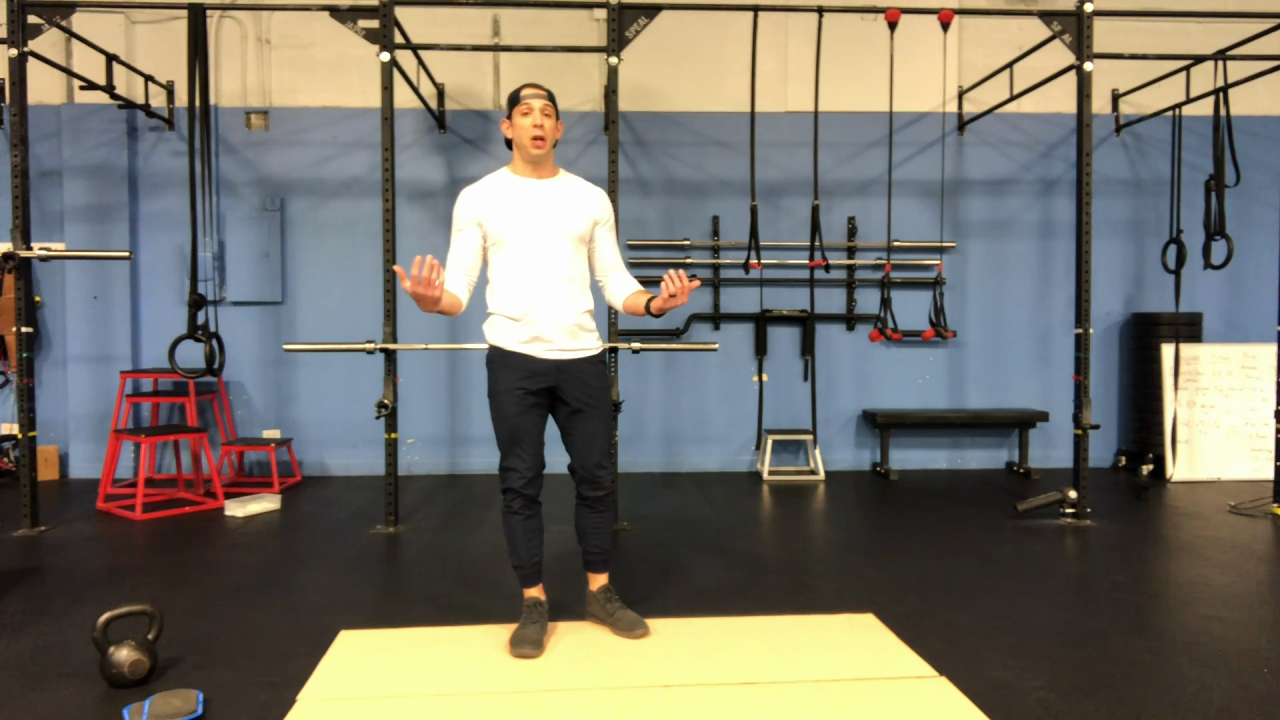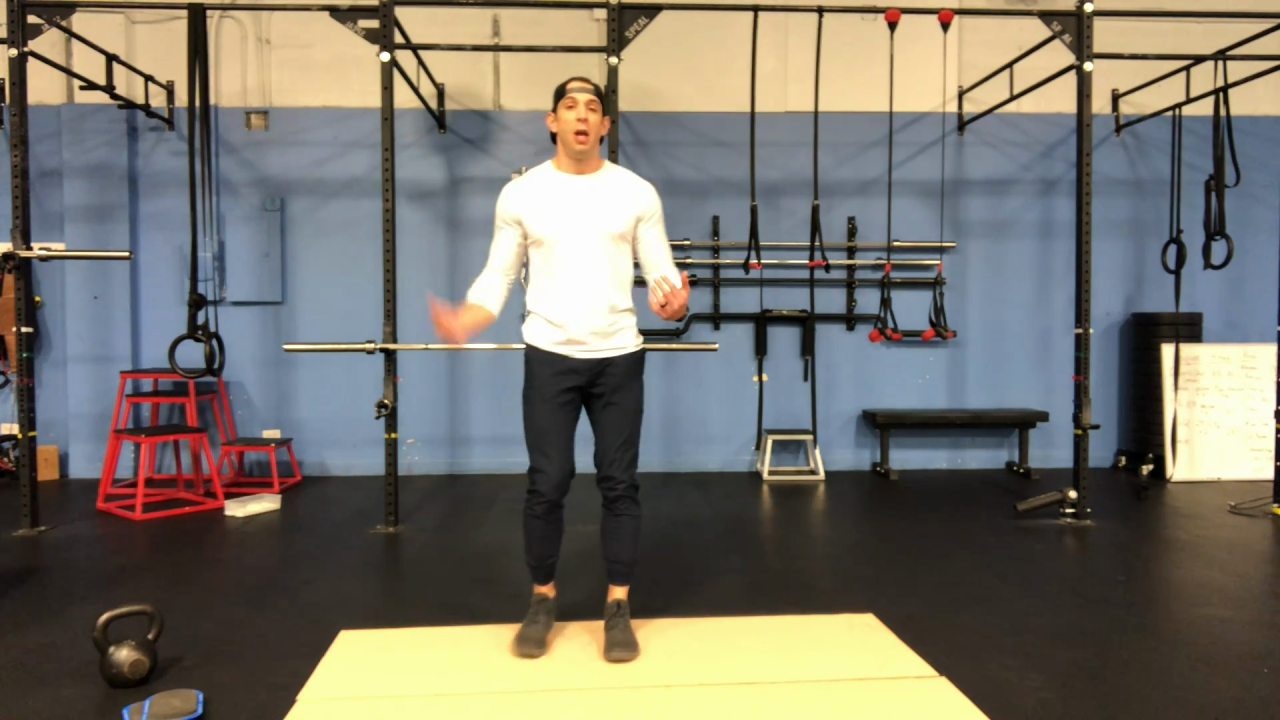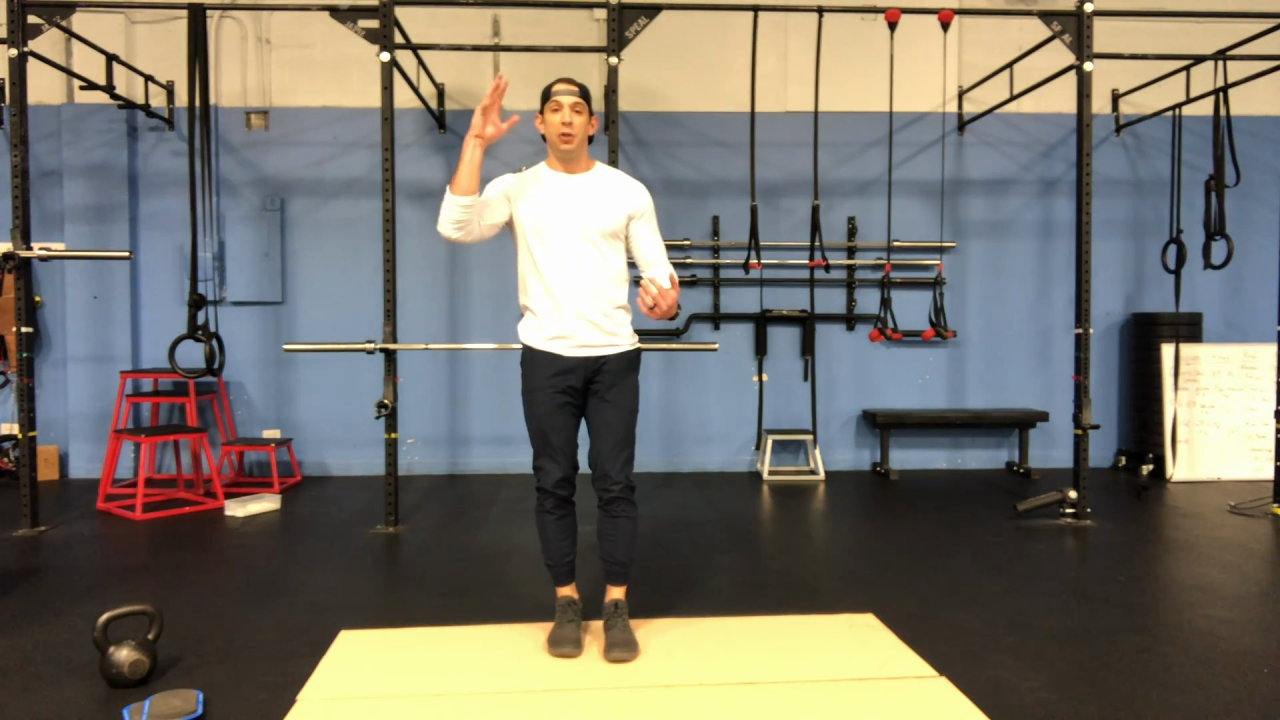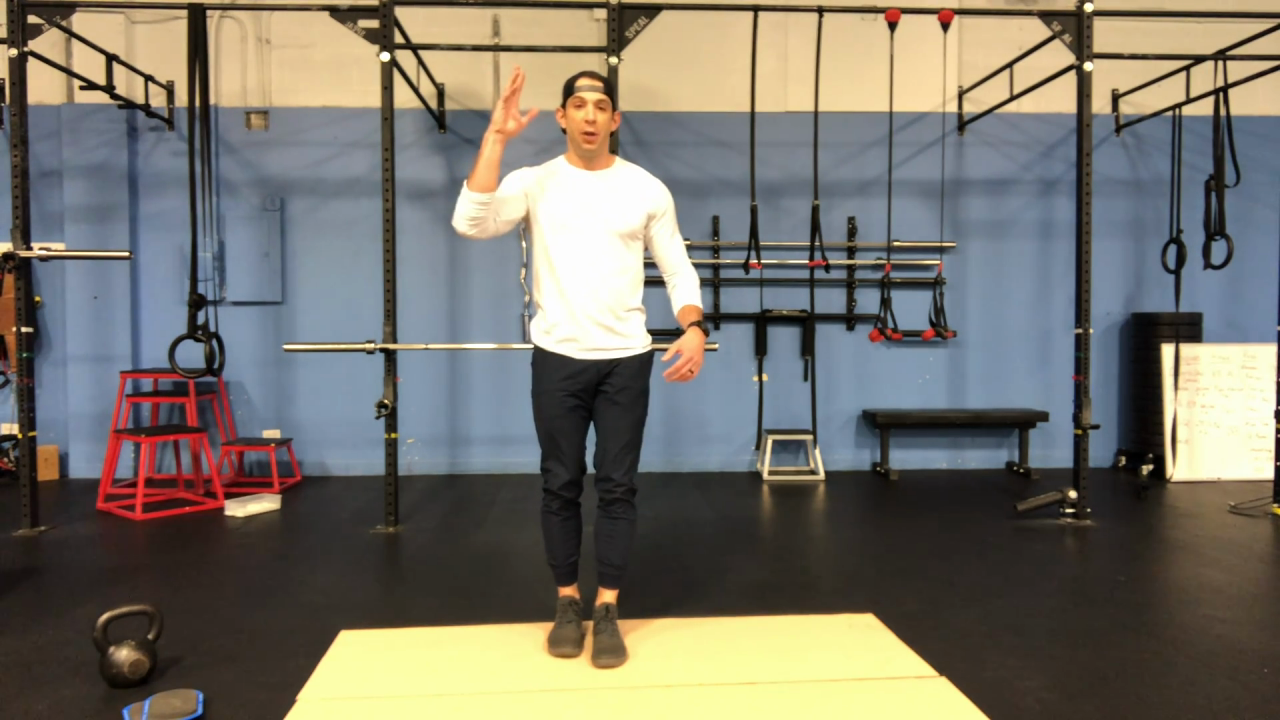
dt=1s
person 1, frame 1
left shoulder: (591, 197)
right shoulder: (478, 197)
left elbow: (613, 280)
right elbow: (460, 288)
left wrist: (655, 303)
right wrist: (433, 299)
left hip: (582, 358)
right hip: (514, 359)
left knee: (595, 479)
right knee: (520, 483)
left ankle: (600, 593)
right ankle: (534, 604)
person 1, frame 2
left shoulder: (636, 192)
right shoulder: (521, 193)
left elbow: (659, 271)
right elbow: (498, 276)
left wrist: (673, 303)
right wrist: (466, 324)
left hip: (618, 358)
right hip: (550, 357)
left knee: (619, 483)
right knee: (546, 484)
left ankle: (617, 607)
right ankle: (542, 600)
person 1, frame 3
left shoulder: (628, 191)
right shoulder: (516, 188)
left elbow: (656, 267)
right elbow: (456, 227)
left wrist: (668, 302)
right wrist: (476, 142)
left hip: (614, 357)
right hip: (547, 358)
left knee: (615, 482)
right knee: (554, 483)
left ankle: (616, 607)
right ankle: (567, 603)
person 1, frame 4
left shoulder: (647, 189)
right shoulder: (533, 182)
left elbow: (678, 270)
right elbow: (470, 223)
left wrist: (694, 329)
right wrist: (496, 137)
left hip: (626, 360)
right hip: (557, 359)
left knee: (617, 485)
right knee: (560, 485)
left ankle: (606, 611)
right ankle: (567, 603)
